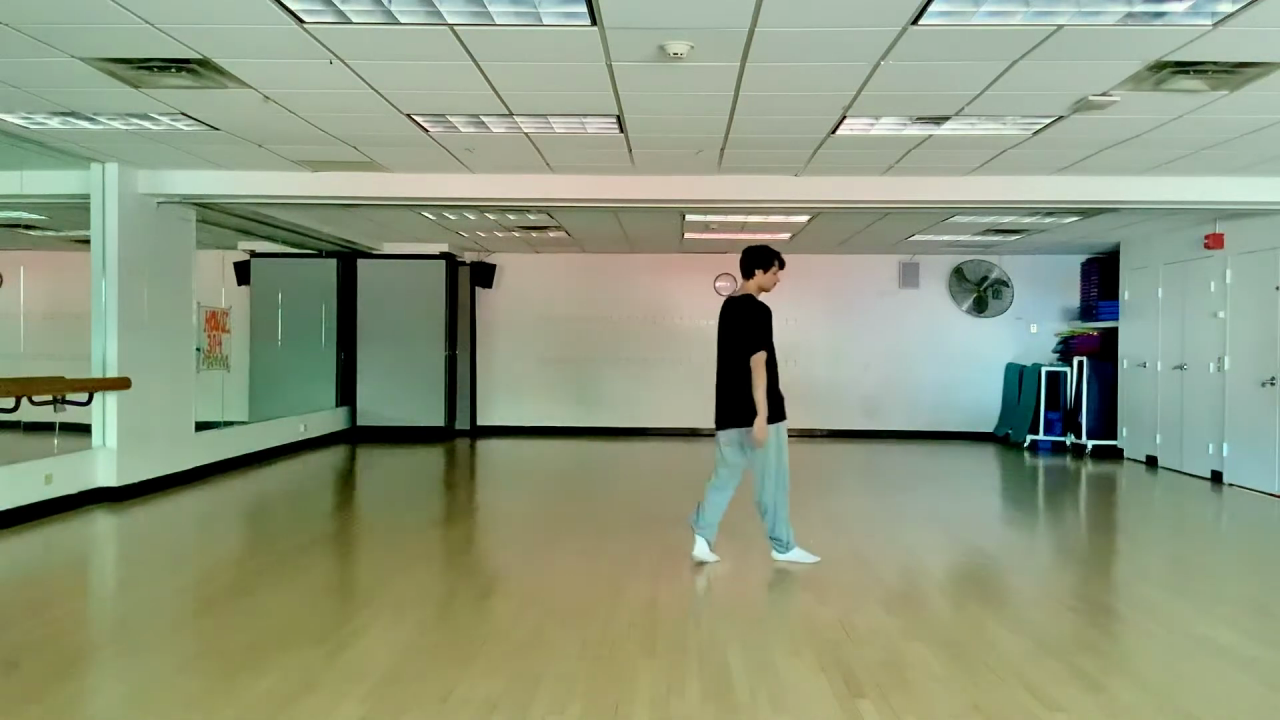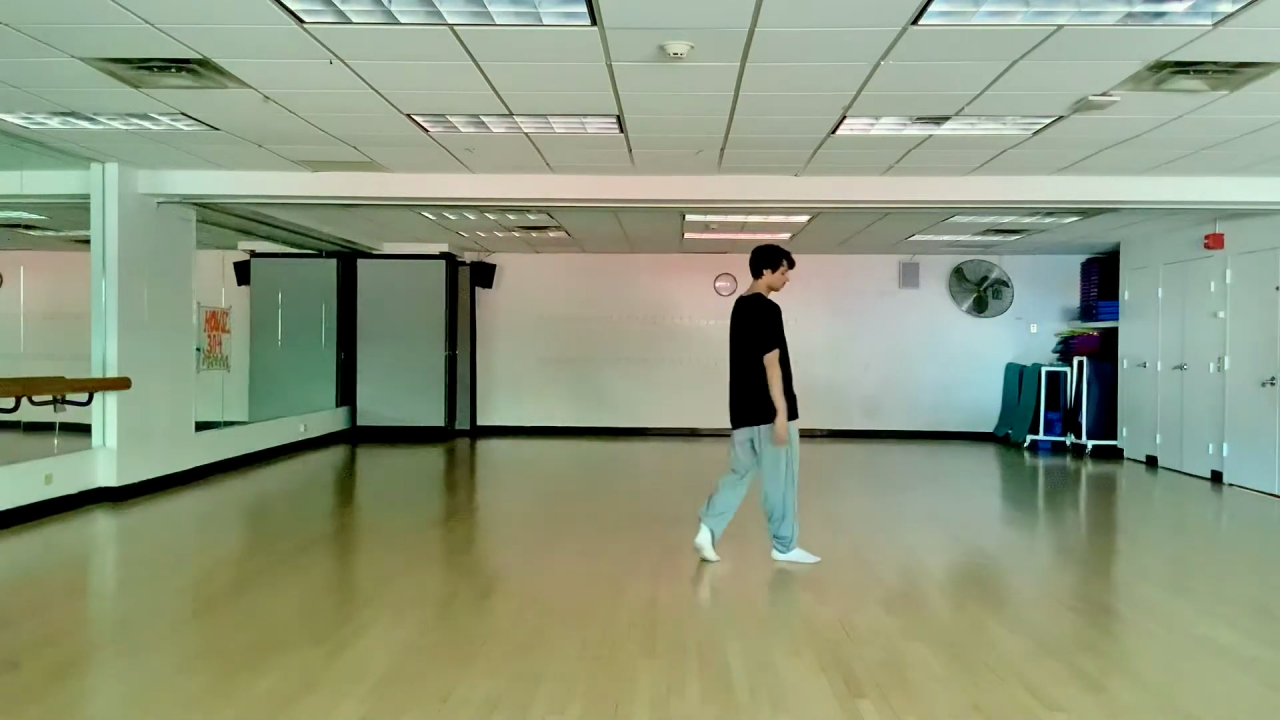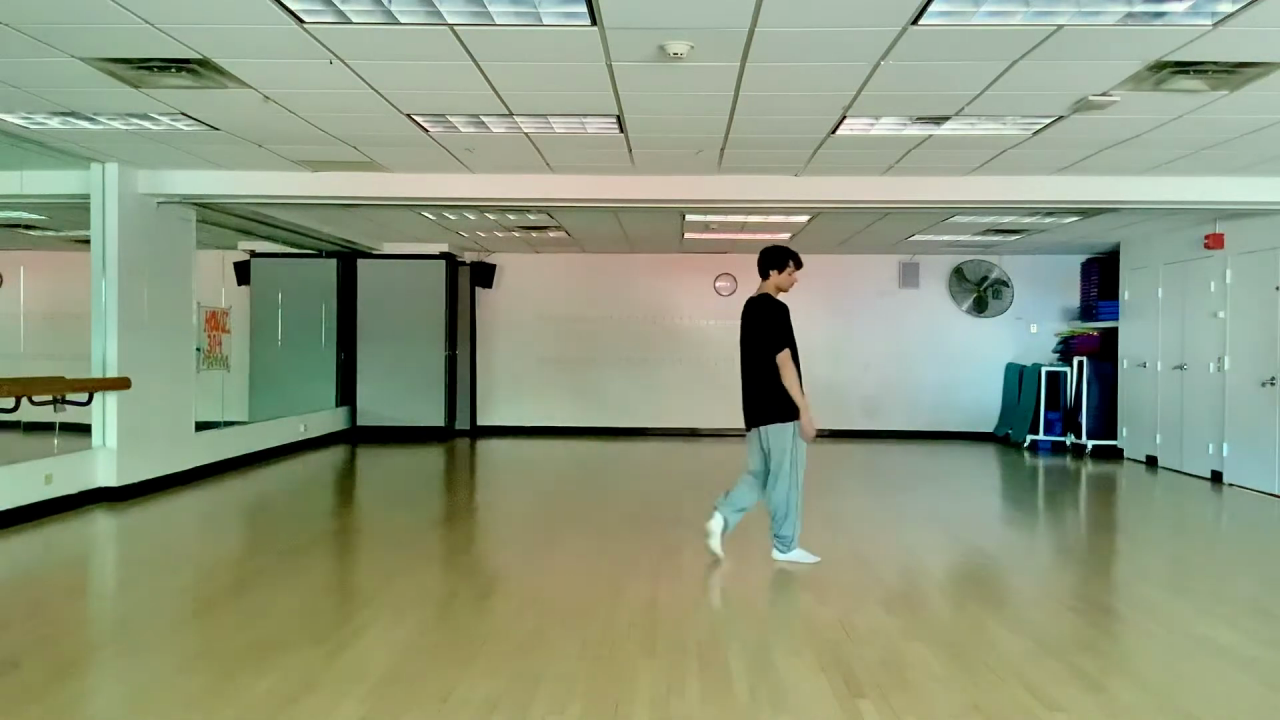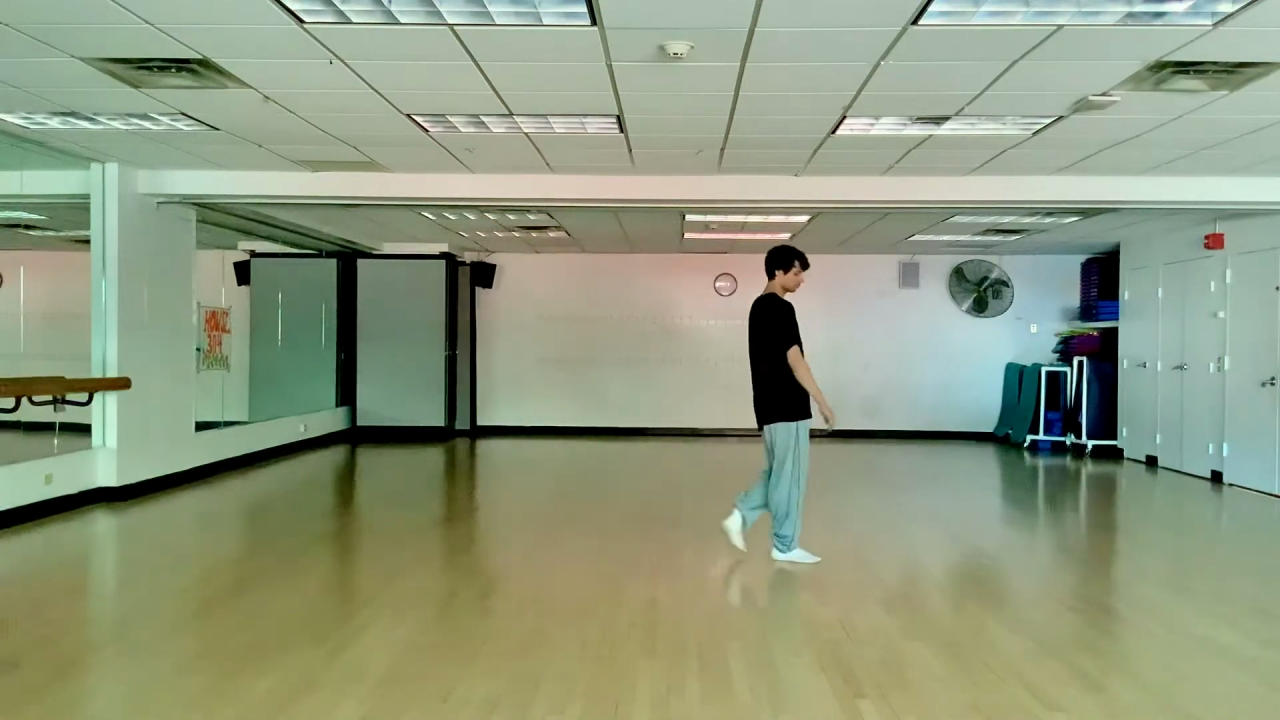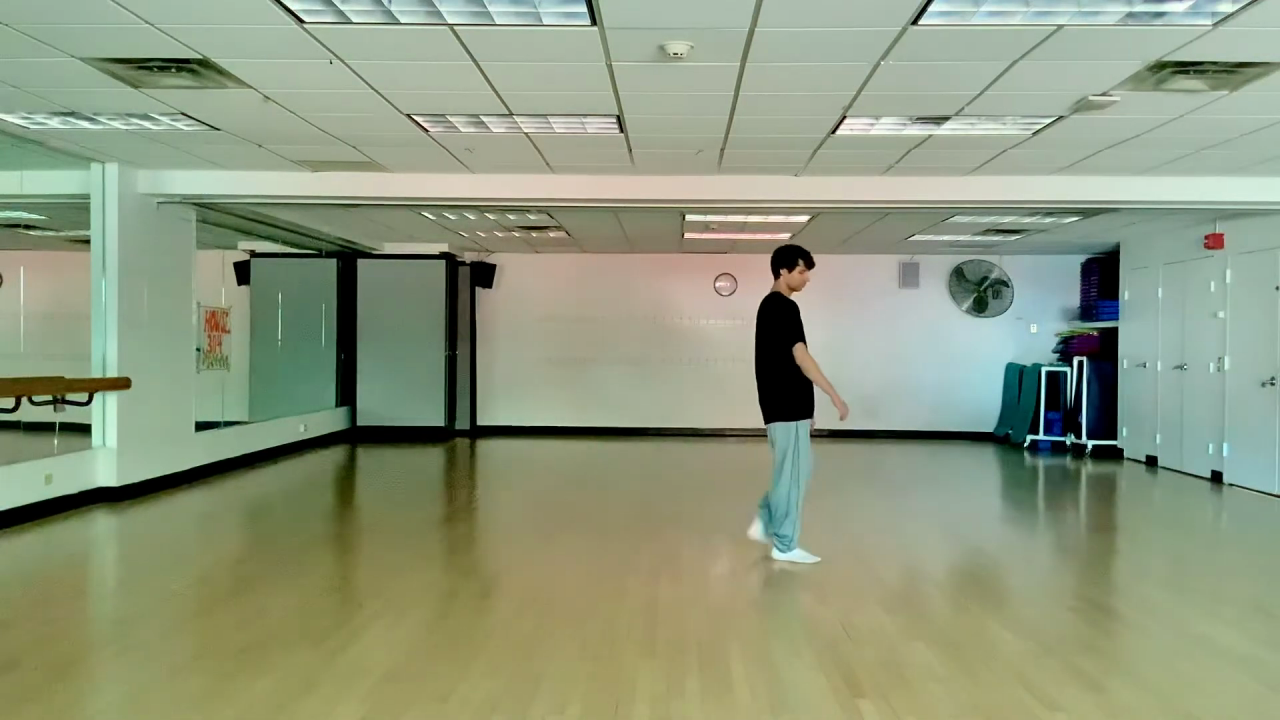
dt=0.1s
person 1, frame 1
left shoulder: (728, 306)
right shoulder: (758, 310)
right elbow: (758, 364)
right wrist: (762, 414)
left hip: (729, 411)
right hip: (757, 411)
left knee: (724, 476)
right knee: (773, 480)
left ankle: (702, 539)
right ankle: (783, 547)
person 1, frame 2
left shoulder: (741, 306)
right shoulder: (767, 310)
right elbow: (772, 363)
right wrist: (783, 412)
left hip: (744, 408)
right hip: (766, 410)
left knee: (739, 473)
right knee: (781, 478)
left ankle: (708, 530)
right ankle: (785, 547)
person 1, frame 3
left shoulder: (751, 306)
right shoulder: (776, 309)
right elbow: (785, 362)
right wrist: (804, 409)
left hip: (756, 407)
right hip: (778, 410)
left knee: (759, 474)
right knee: (786, 478)
left ankle: (721, 517)
right ankle: (785, 546)
person 1, frame 4
left shoulder: (761, 306)
right shoulder: (781, 308)
right elbow: (794, 360)
right wrist: (822, 403)
left hip: (771, 405)
right hip: (786, 407)
left knee: (777, 472)
right knee: (790, 477)
left ankle: (740, 516)
right ankle: (785, 546)
person 1, frame 5
left shoulder: (771, 305)
right shoulder: (784, 307)
right elbow: (801, 357)
right wrist: (835, 397)
left hip: (780, 403)
right hip: (790, 406)
left knee: (789, 471)
right knee: (791, 474)
left ankle: (765, 523)
right ankle: (784, 546)
